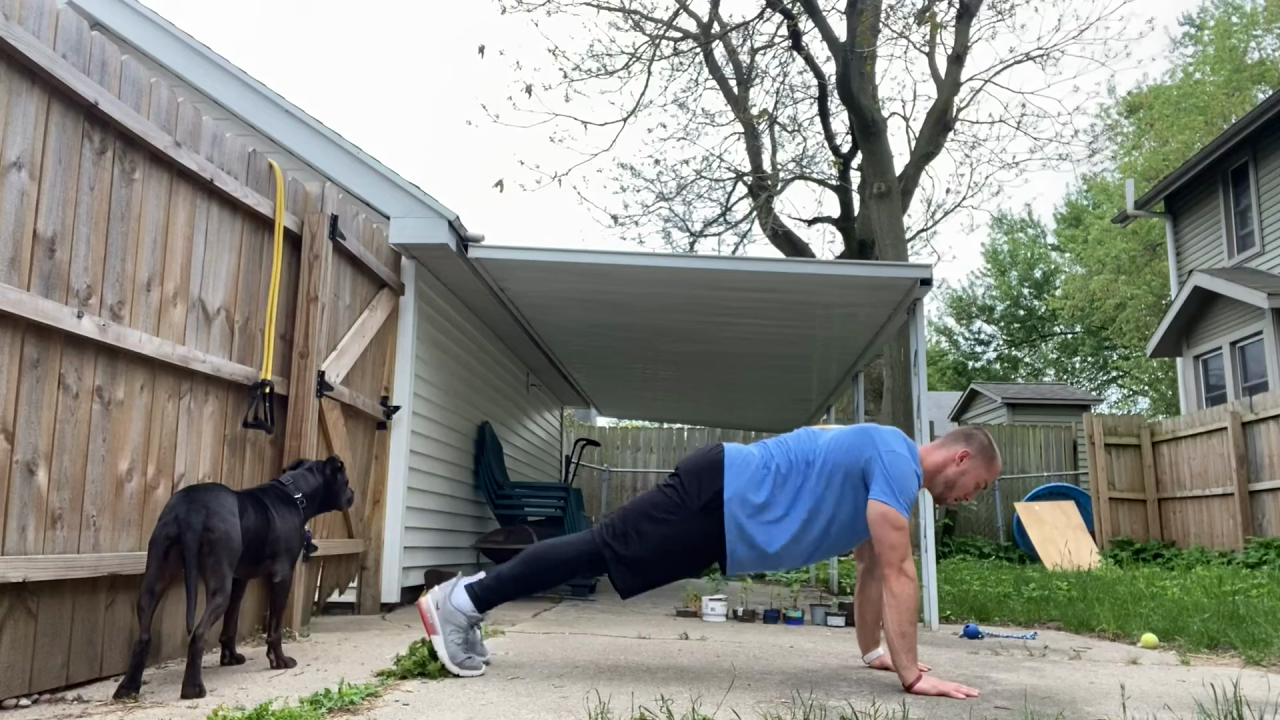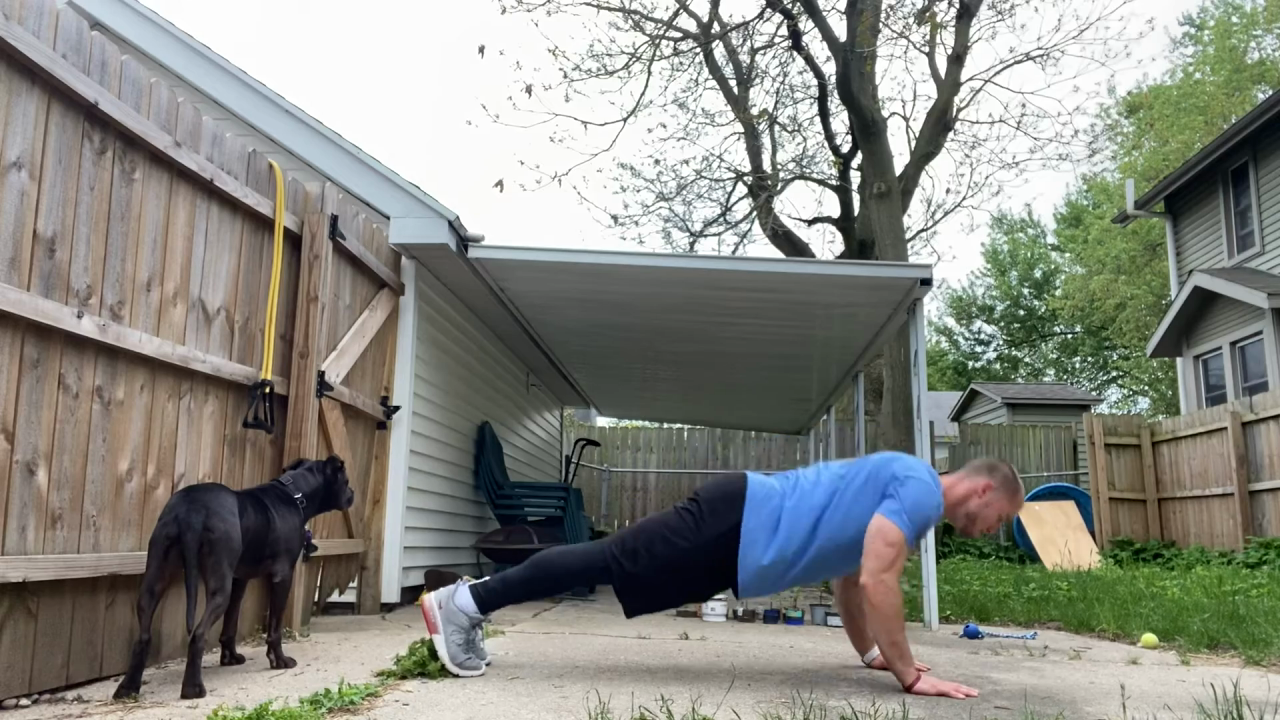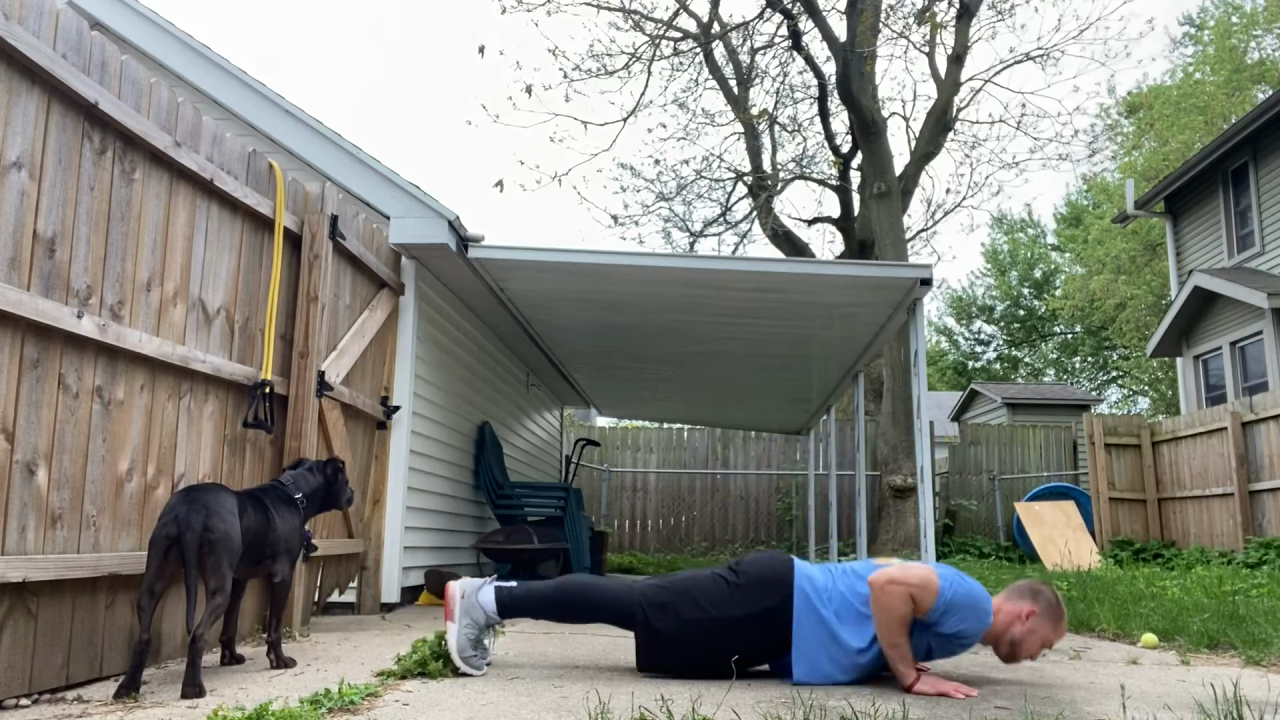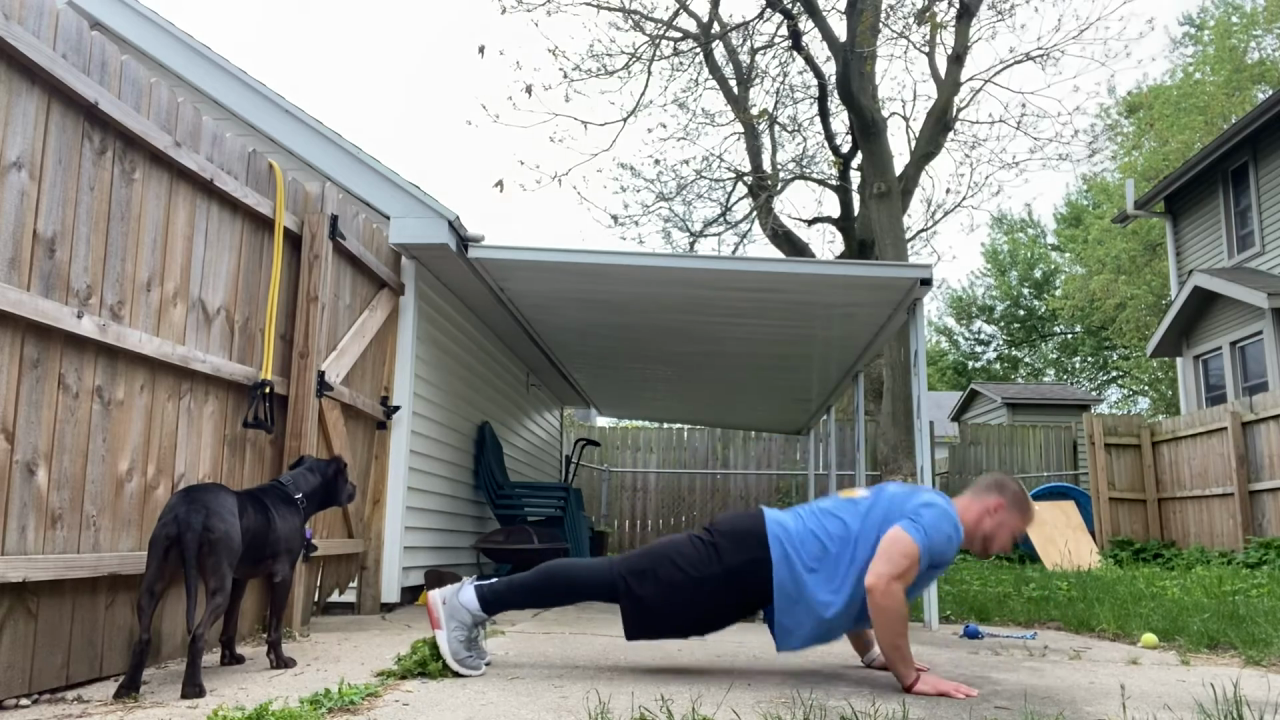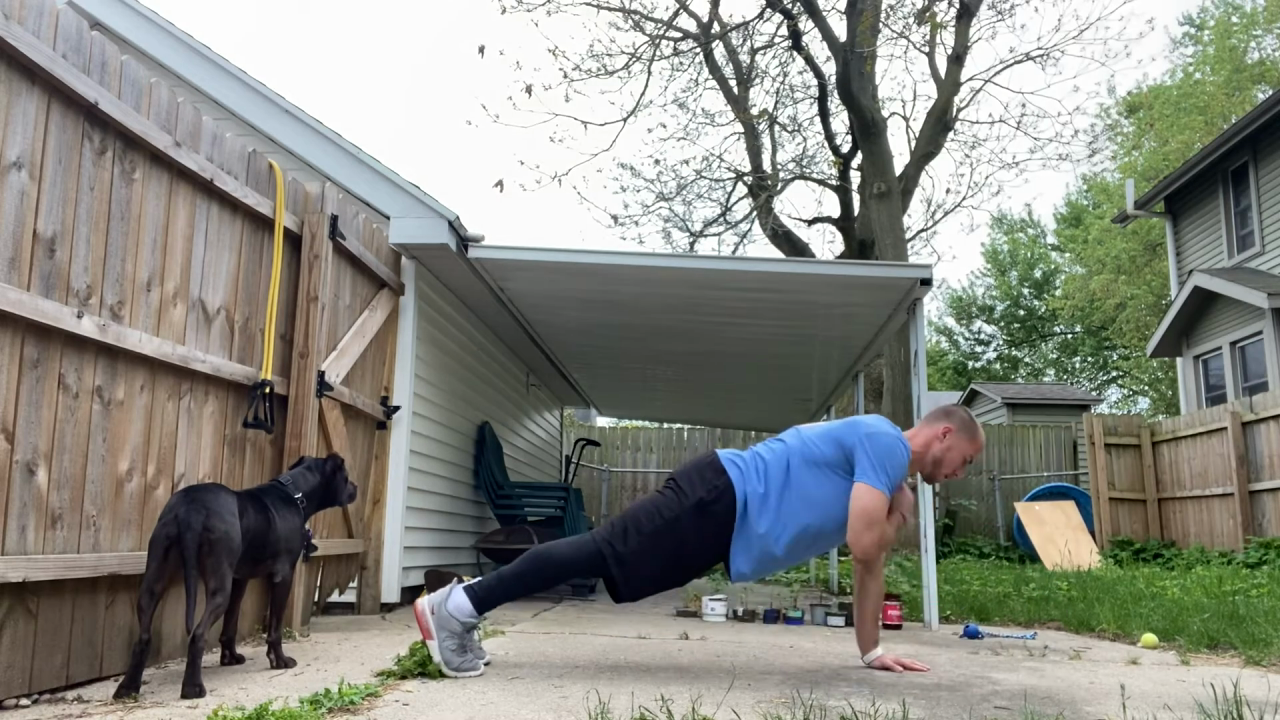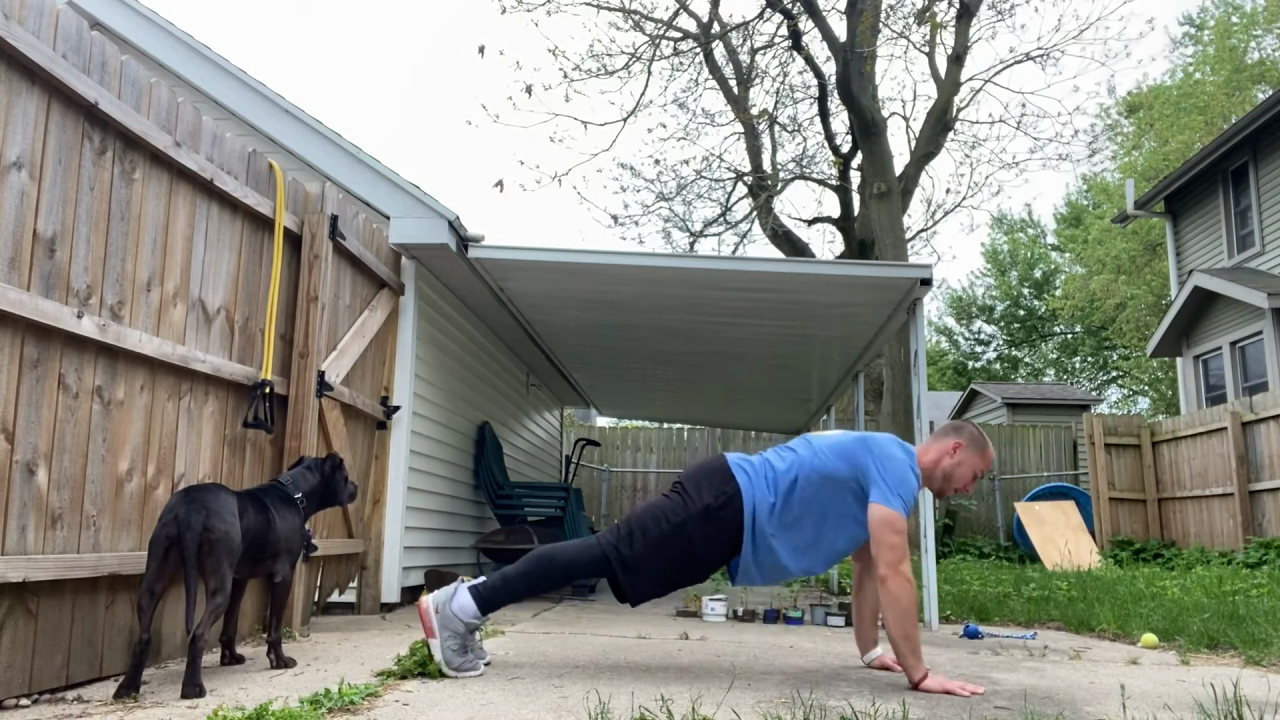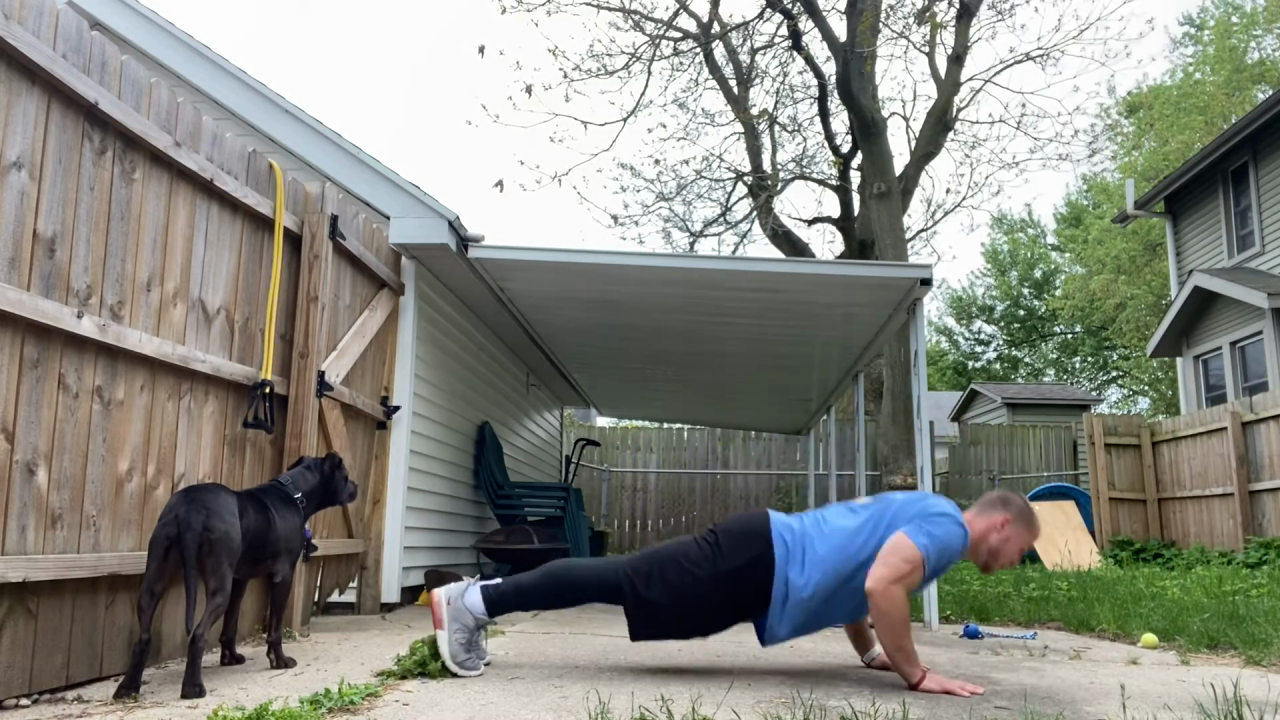
dt=0.4s
person 1, frame 1
left shoulder: (885, 462)
right shoulder: (898, 460)
left elbow: (871, 566)
right elbow: (898, 572)
left wrist: (872, 650)
right wrist: (911, 674)
left hip: (726, 502)
right hip: (719, 497)
left knee: (600, 546)
right knee: (600, 548)
left ankle: (474, 590)
right ankle: (461, 601)
person 1, frame 2
left shoulder: (906, 486)
right shoulder: (920, 489)
left elbow: (852, 574)
right elbow: (875, 583)
left wrist: (869, 650)
right wrist: (910, 674)
left hip: (744, 525)
right hip: (737, 525)
left knee: (604, 563)
right knee: (609, 563)
left ankle: (471, 600)
right ankle: (463, 602)
person 1, frame 3
left shoulder: (956, 597)
right shoulder: (973, 605)
right elbow: (886, 585)
left wrist: (883, 655)
right wrist: (909, 674)
left hip: (787, 592)
right hip: (778, 607)
left knee: (635, 599)
right knee: (635, 606)
left ankle: (495, 593)
right ankle: (484, 598)
person 1, frame 4
left shoulder: (916, 504)
right shoulder: (941, 524)
left elbow: (847, 569)
right elbow: (880, 585)
left wrist: (871, 652)
right wrist: (909, 674)
left hip: (764, 547)
right hip: (757, 560)
left knee: (613, 576)
right knee: (616, 579)
left ankle: (477, 596)
right ankle: (469, 601)
person 1, frame 5
left shoulder: (879, 455)
right shoulder: (886, 442)
left elbow: (866, 562)
right elbow: (865, 547)
left wrist: (871, 650)
right wrist: (898, 517)
left hip: (723, 508)
right hip: (718, 498)
left knee: (596, 554)
right knee: (602, 554)
left ankle: (462, 604)
right ankle: (456, 606)
person 1, frame 6
left shoulder: (884, 473)
right shoulder: (896, 464)
left elbow: (869, 570)
right elbow: (894, 572)
left wrist: (870, 650)
right wrist: (920, 672)
left hip: (730, 512)
right hip: (725, 504)
left knee: (600, 555)
right knee: (606, 554)
left ankle: (467, 604)
right ankle: (460, 605)
person 1, frame 7
left shoulder: (927, 517)
right shoulder: (946, 523)
left elbow: (851, 572)
right elbow: (880, 587)
left wrist: (871, 651)
right wrist: (915, 672)
left hip: (765, 556)
right hip: (758, 562)
left knee: (618, 581)
right knee: (622, 583)
left ankle: (476, 599)
right ankle: (472, 601)
